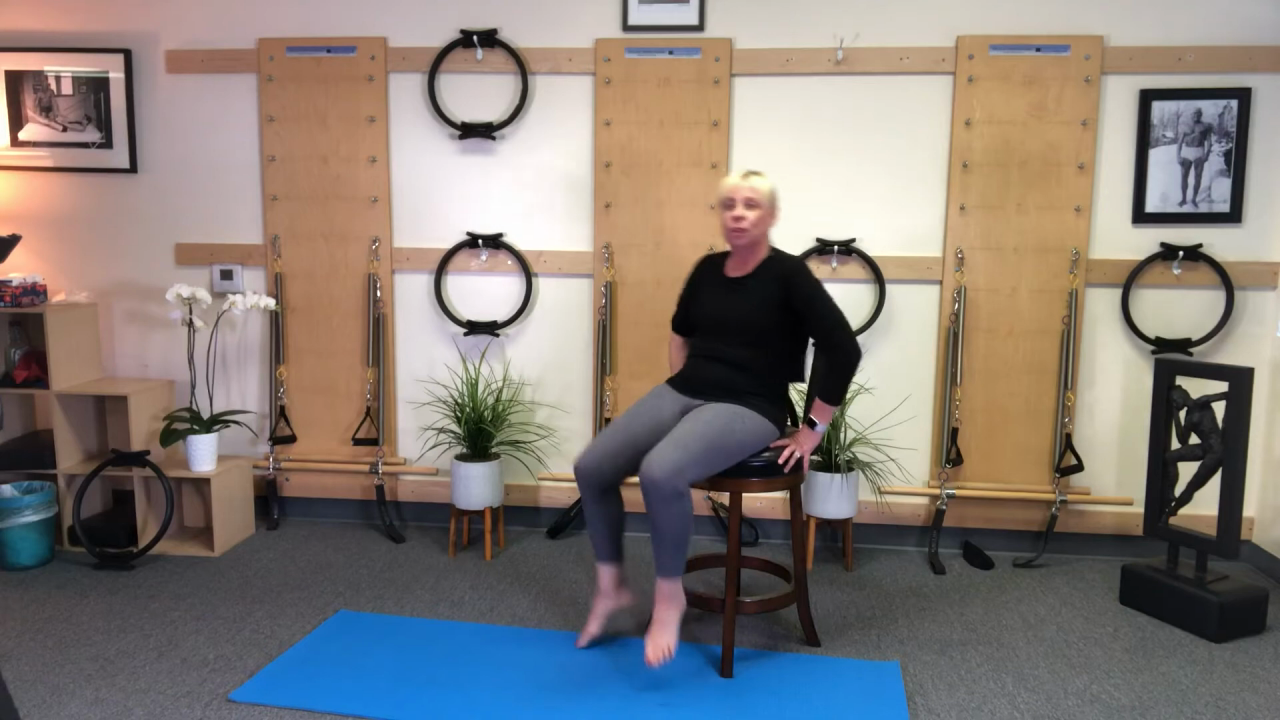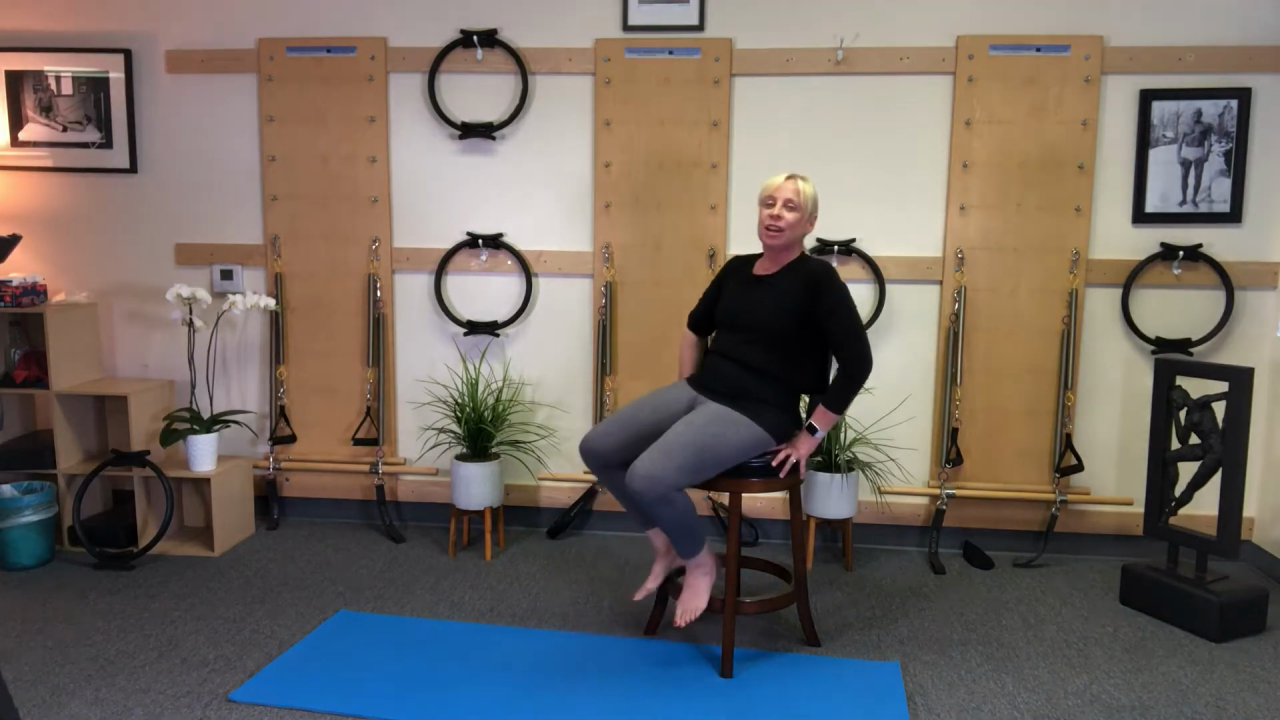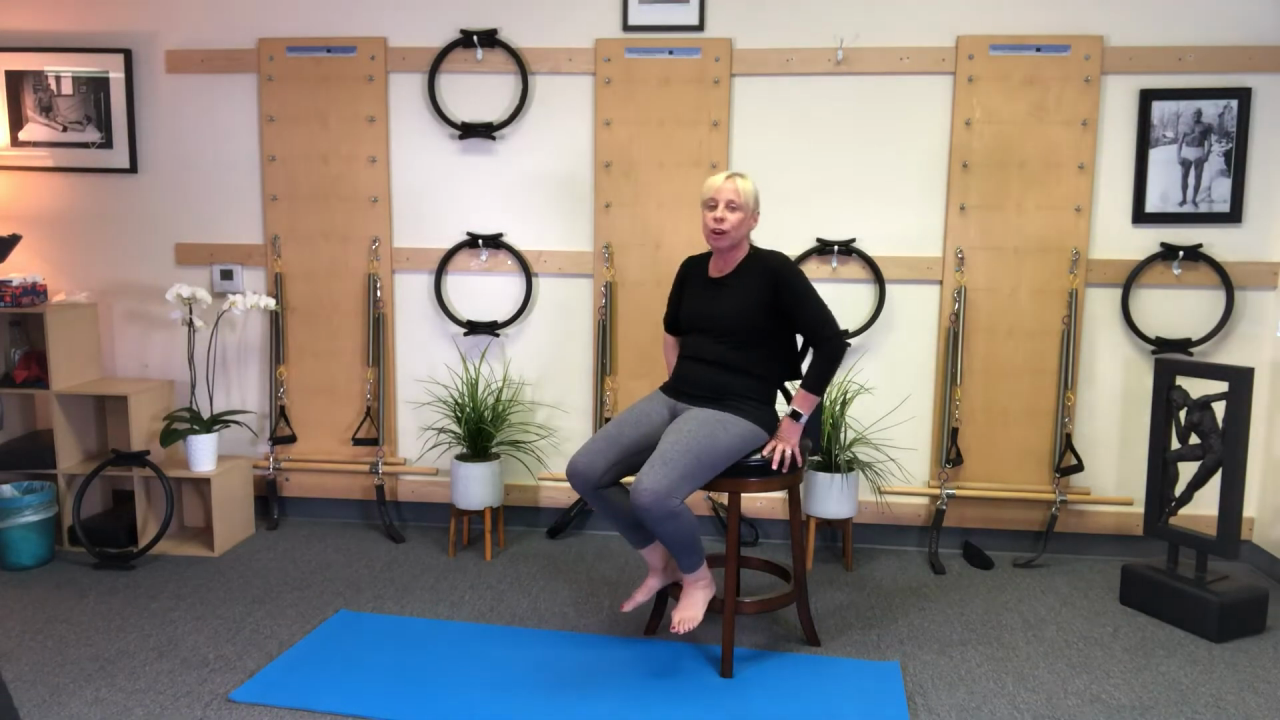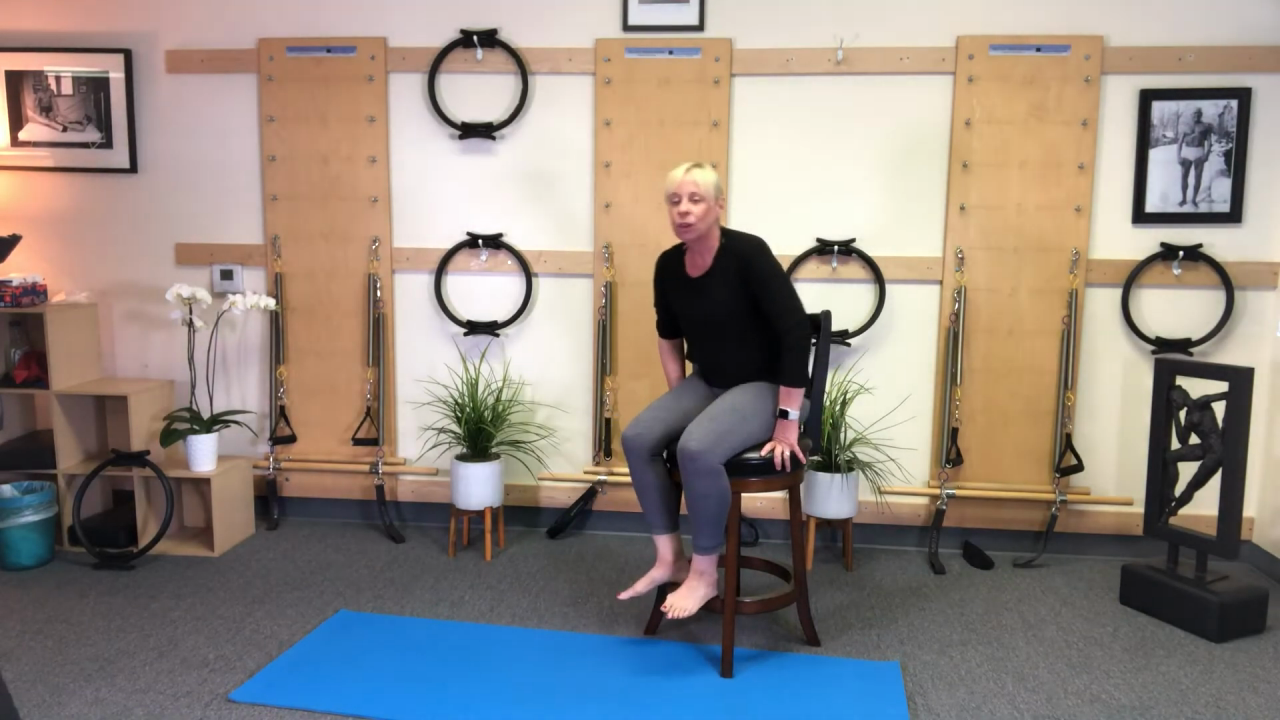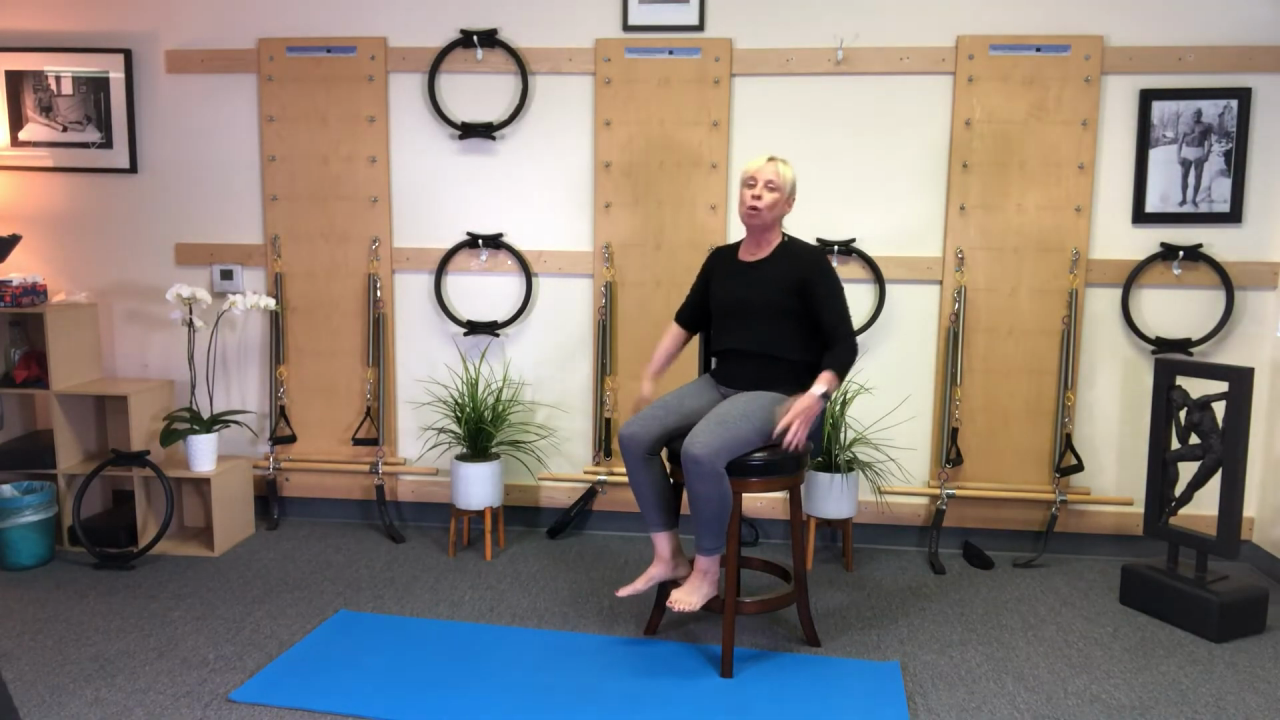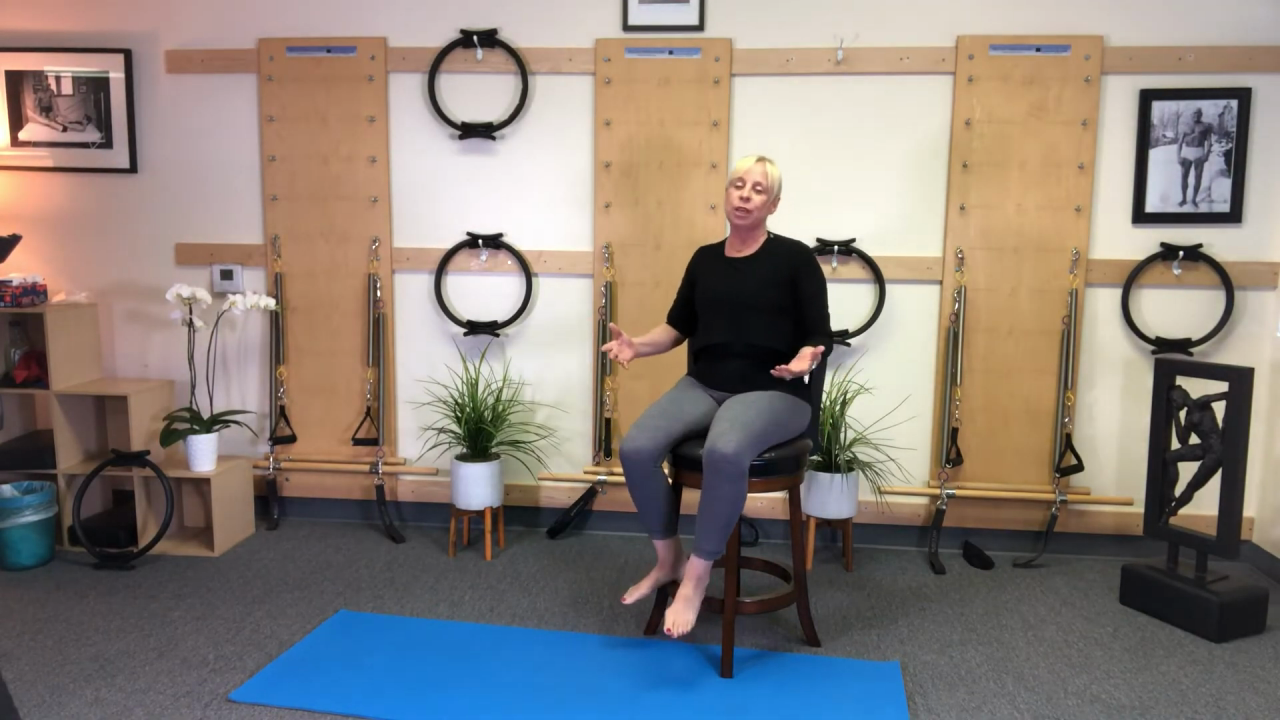
dt=0.7s
person 1, frame 1
left shoulder: (789, 274)
right shoulder: (706, 270)
left elbow: (844, 350)
left wrist: (813, 430)
right wrist: (680, 384)
left hip: (747, 409)
right hip: (683, 393)
left knee: (660, 473)
right knee: (590, 469)
left ankle: (669, 594)
right ankle: (610, 589)
person 1, frame 2
left shoulder: (818, 278)
right shoulder: (736, 269)
left elbow: (857, 362)
right elbow: (695, 329)
left wrist: (811, 435)
right wrist: (683, 388)
left hip: (754, 413)
right hip: (699, 391)
left knee: (647, 478)
right knee: (596, 450)
left ankle: (701, 566)
right ankle: (668, 547)
person 1, frame 3
left shoulder: (774, 270)
right shoulder: (691, 269)
left elbow: (830, 344)
left wrist: (793, 421)
left hip: (736, 411)
right hip: (673, 398)
left knee: (652, 494)
right knee: (584, 472)
left ankle: (698, 579)
right ankle: (661, 564)
person 1, frame 4
left shoulder: (748, 254)
right shoulder: (668, 265)
left elbow: (796, 333)
right elbow: (668, 337)
left wrist: (788, 421)
right wrist: (677, 405)
left hip: (764, 385)
right hip: (708, 383)
left knee: (697, 447)
right knee: (637, 438)
left ankle: (704, 574)
right ankle: (669, 559)
person 1, frame 5
left shoulder: (808, 262)
right shoulder: (720, 260)
left elbow: (843, 343)
right elbow: (686, 321)
left wrist: (815, 397)
right wrist: (649, 377)
left hip: (780, 394)
right hip: (719, 384)
left knee: (700, 451)
right knee: (634, 435)
left ankle: (707, 571)
right ankle: (669, 557)
person 1, frame 6
left shoulder: (794, 257)
right shoulder: (704, 259)
left elbow: (819, 333)
right elbow: (678, 325)
left wrist: (805, 358)
right wrist: (638, 345)
left hip: (771, 392)
right hip: (703, 385)
left knee: (724, 452)
right knee: (635, 449)
left ankle: (697, 576)
right ankle: (668, 560)
